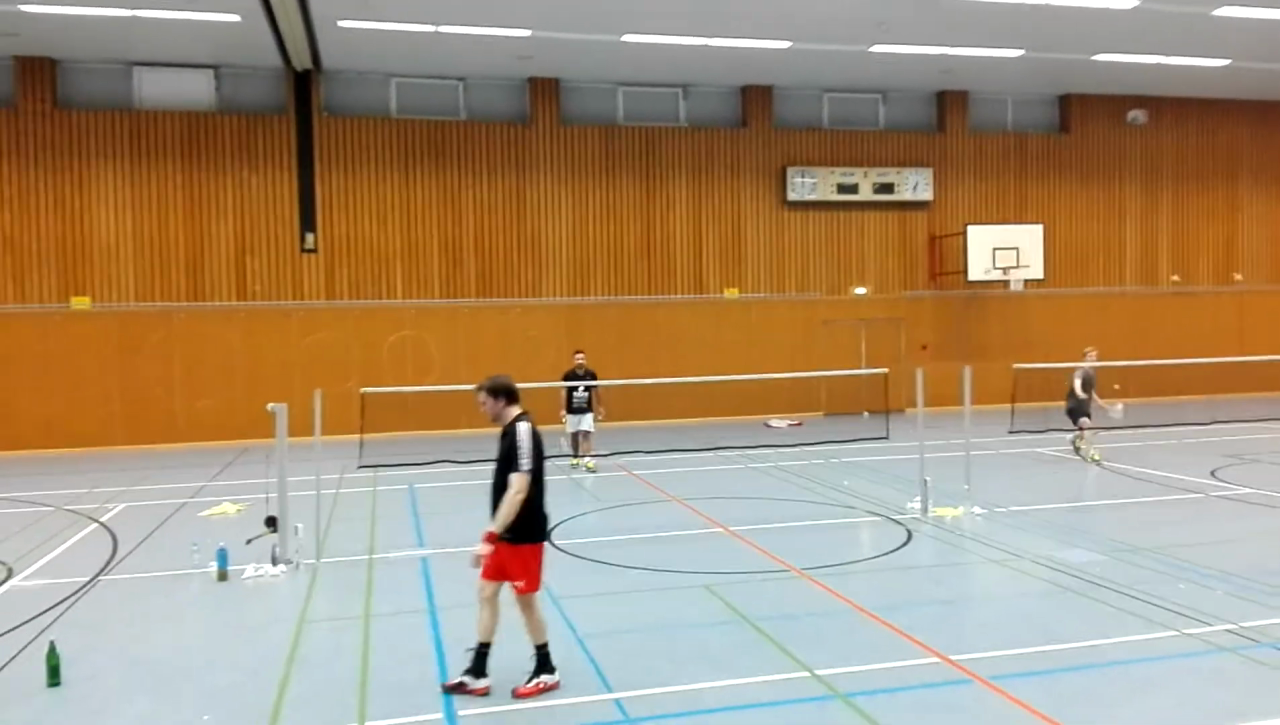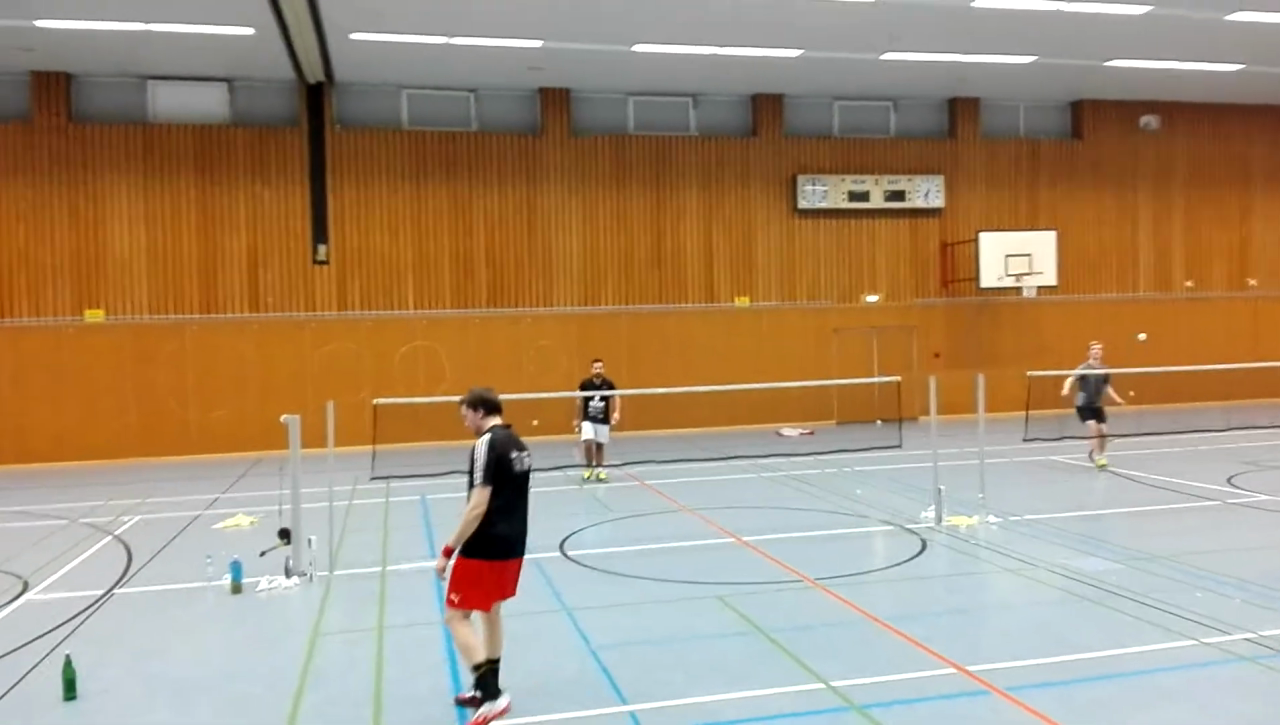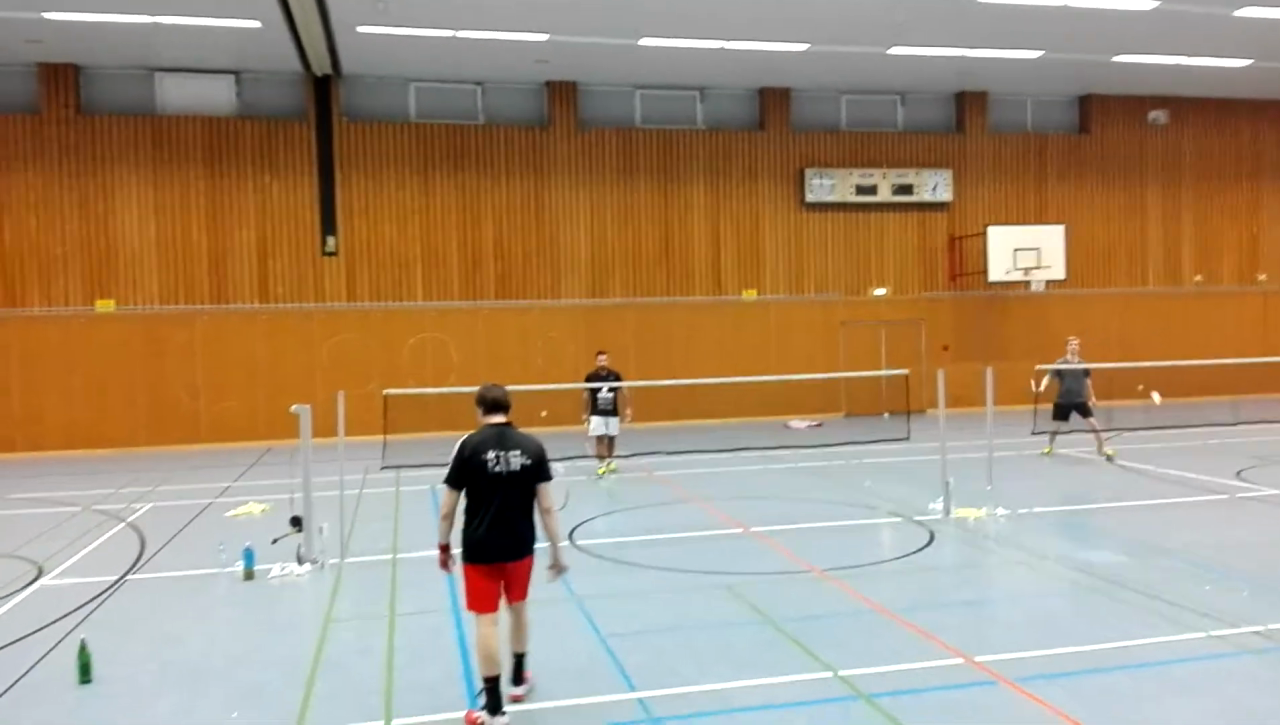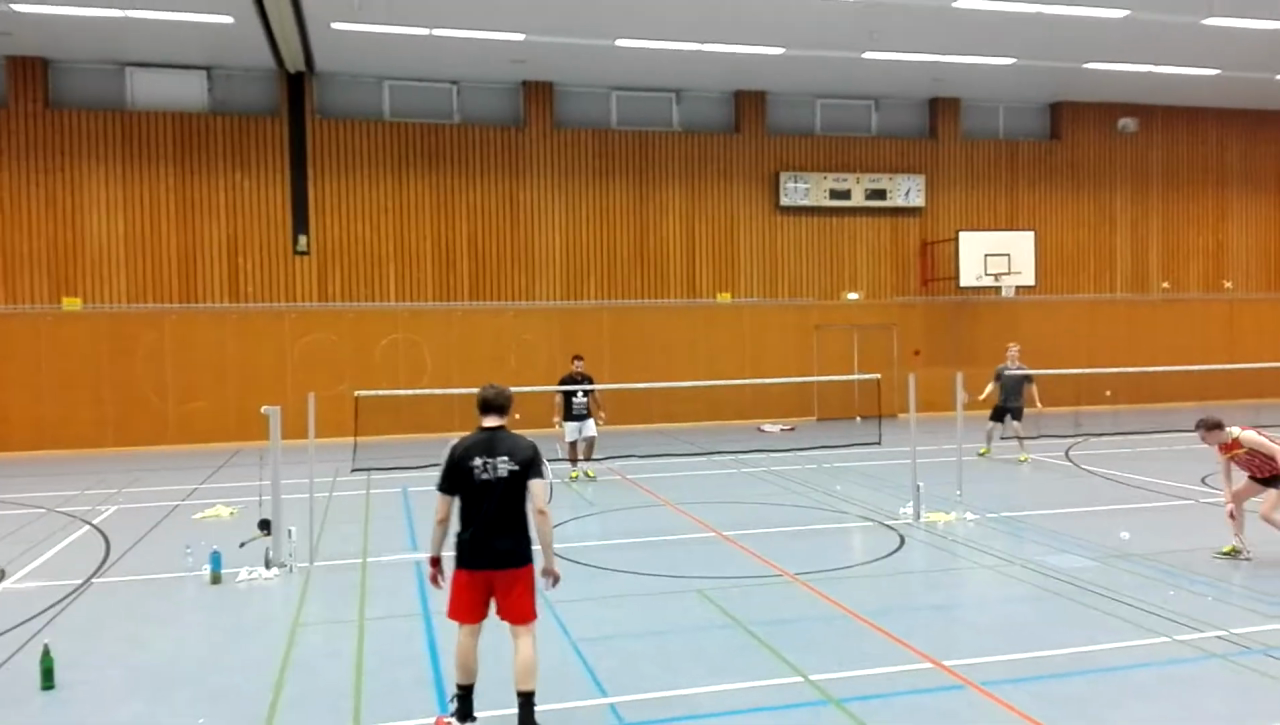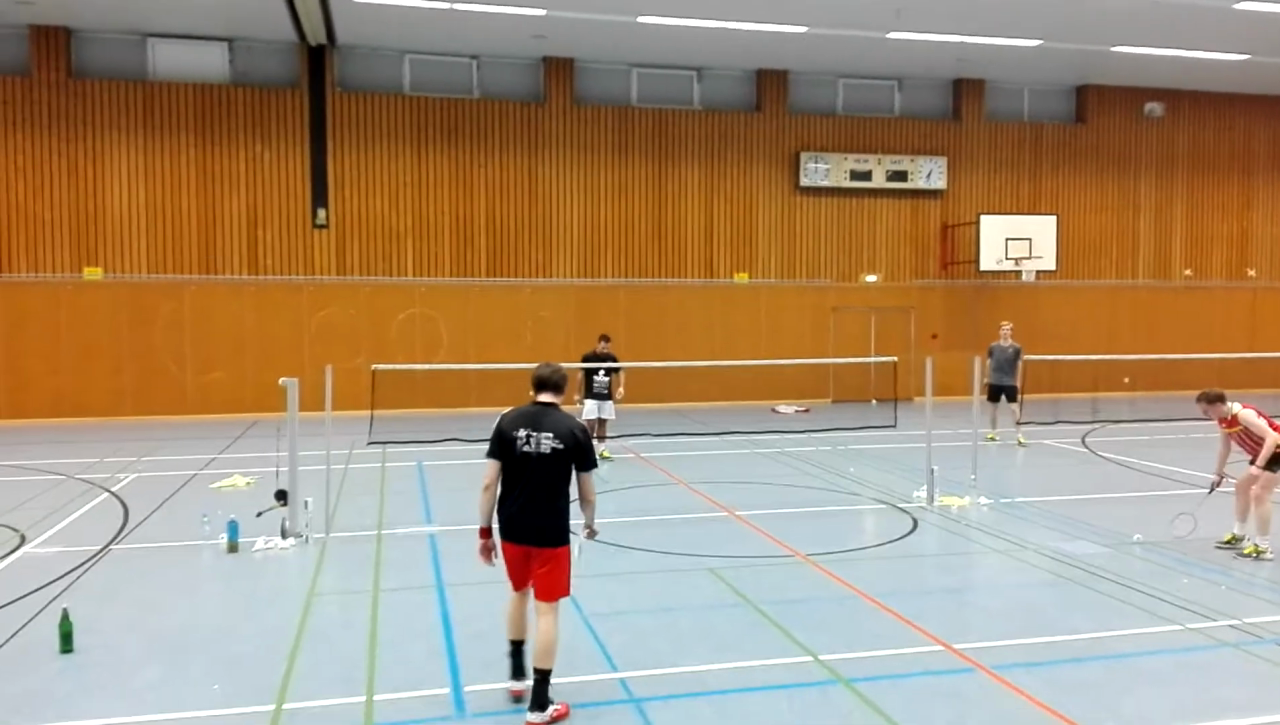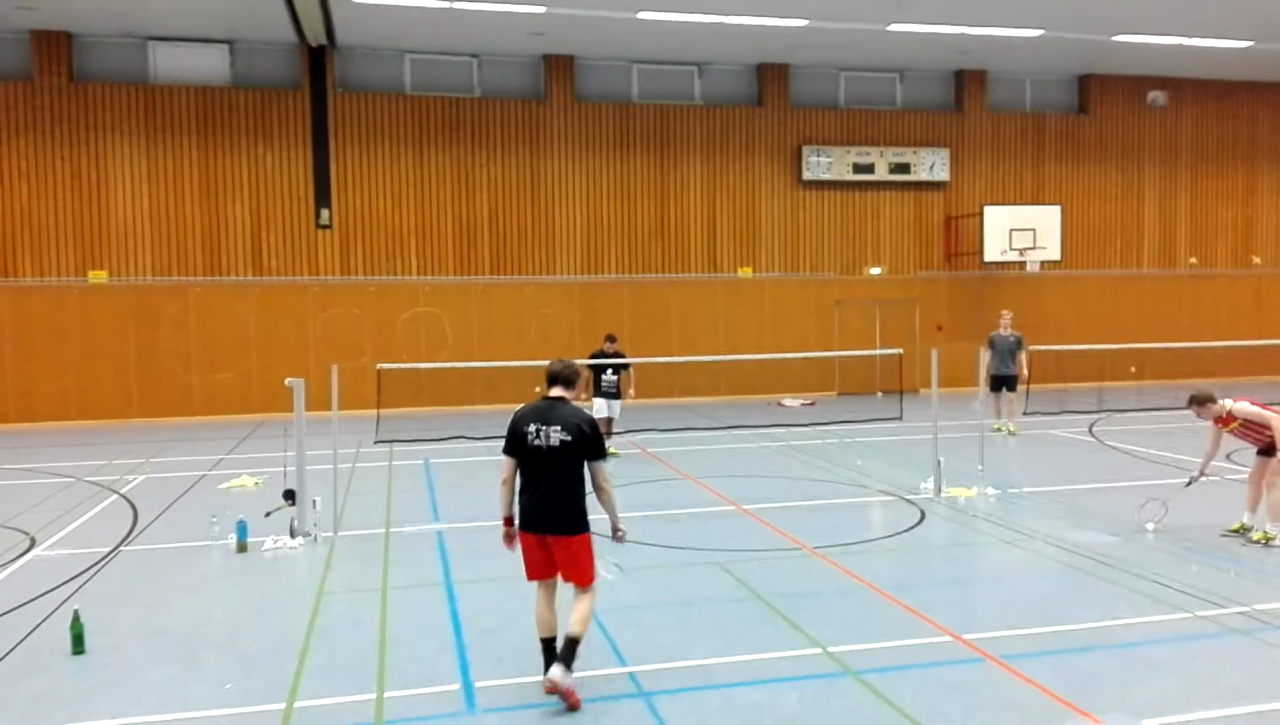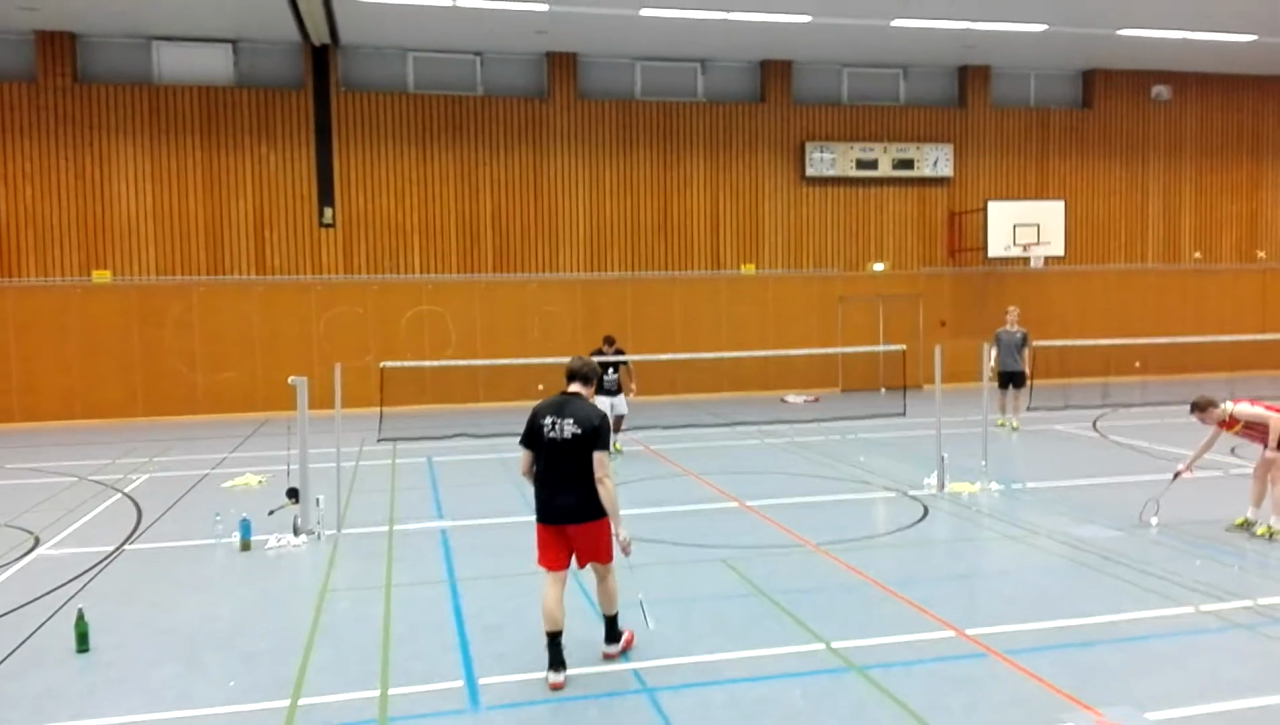
dt=0.4s
person 1, frame 1
left shoulder: (522, 431)
right shoulder: (512, 431)
left elbow: (518, 492)
left wrist: (490, 537)
right wrist: (495, 535)
left hip: (522, 534)
right hip: (508, 533)
left knee: (525, 600)
right knee: (487, 594)
left ankle: (546, 672)
right ankle: (477, 674)
person 1, frame 2
left shoulder: (486, 444)
right shoulder: (518, 445)
left elbow: (477, 507)
left wrist: (448, 550)
left hip: (483, 548)
right hip: (514, 546)
left knee: (457, 618)
right knee: (491, 612)
left ankle: (491, 697)
right ankle: (487, 688)
person 1, frame 3
left shoulder: (469, 446)
right shoulder: (533, 447)
left elbow: (448, 508)
right elbow: (547, 507)
left wrist: (443, 546)
right wrist: (557, 553)
left hip: (480, 549)
right hip: (520, 546)
left knee: (486, 622)
right knee: (518, 607)
right ankle: (518, 680)
person 1, frame 4
left shoulder: (460, 450)
right shoulder: (526, 449)
left elbow: (443, 516)
right elbow: (540, 509)
left wrist: (434, 559)
right wrist: (549, 559)
left hip: (471, 558)
right hip: (515, 557)
left knee: (468, 632)
right knee: (523, 634)
person 1, frame 5
left shoulder: (508, 421)
right shoulder: (574, 429)
left elbow: (489, 484)
right elbow: (587, 493)
left wrist: (485, 531)
right wrist: (590, 523)
left hip: (512, 529)
right hip: (551, 533)
left knee: (519, 594)
right knee: (546, 611)
left ankle: (516, 676)
person 1, frame 6
left shoulder: (521, 418)
right shoulder: (584, 422)
left elbow: (506, 478)
right elbow: (601, 484)
left wrist: (507, 520)
right wrist: (615, 522)
left hip: (532, 522)
right hip: (570, 523)
left knee: (545, 590)
right knee: (584, 594)
left ankle: (552, 668)
right ankle: (560, 667)
person 1, frame 7
left shoulder: (540, 411)
right shoulder: (595, 416)
left elbow: (526, 469)
right elbow: (602, 477)
right wrist: (618, 527)
left hip: (548, 513)
right hip: (587, 511)
left knee: (554, 582)
right knee: (604, 570)
left ankle: (555, 665)
right ankle: (613, 638)
